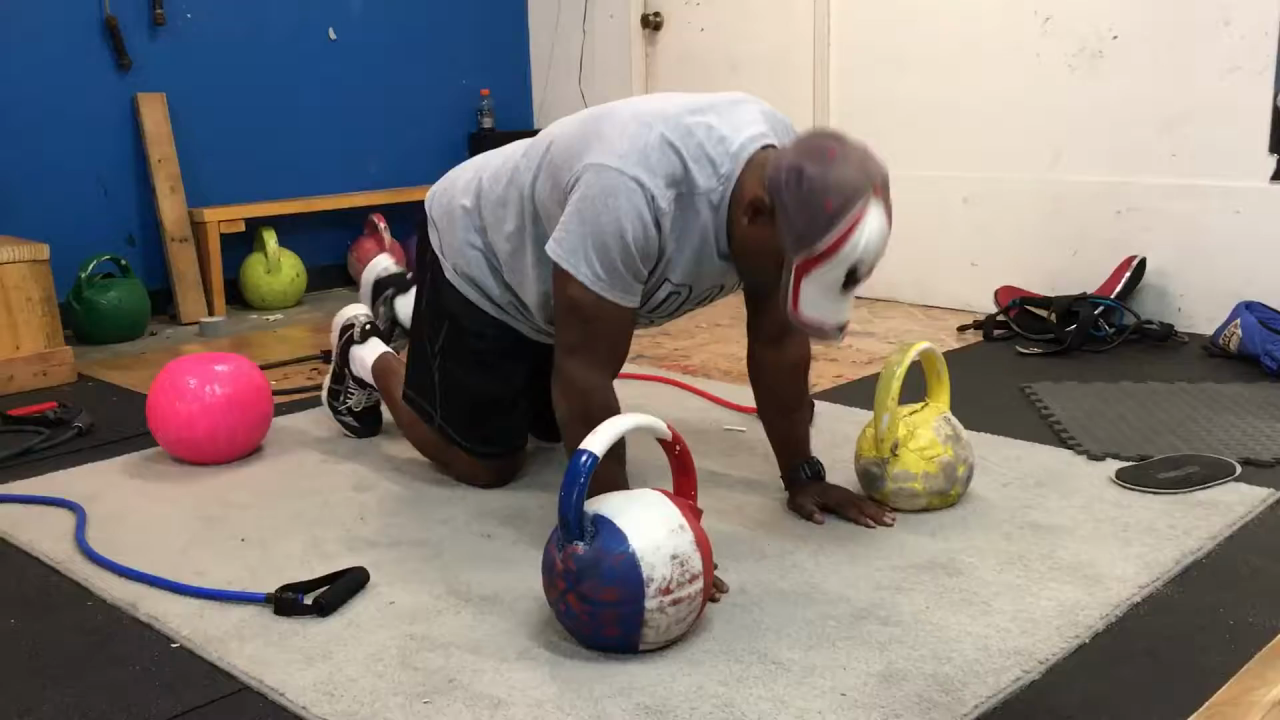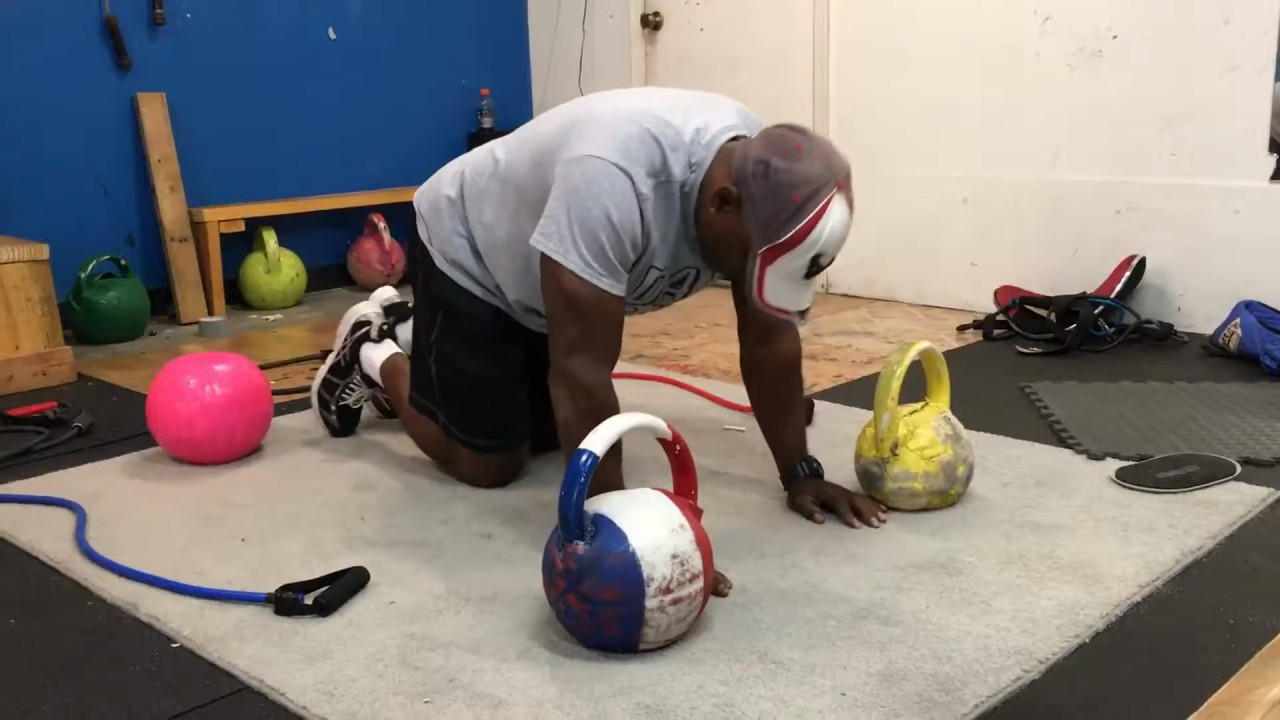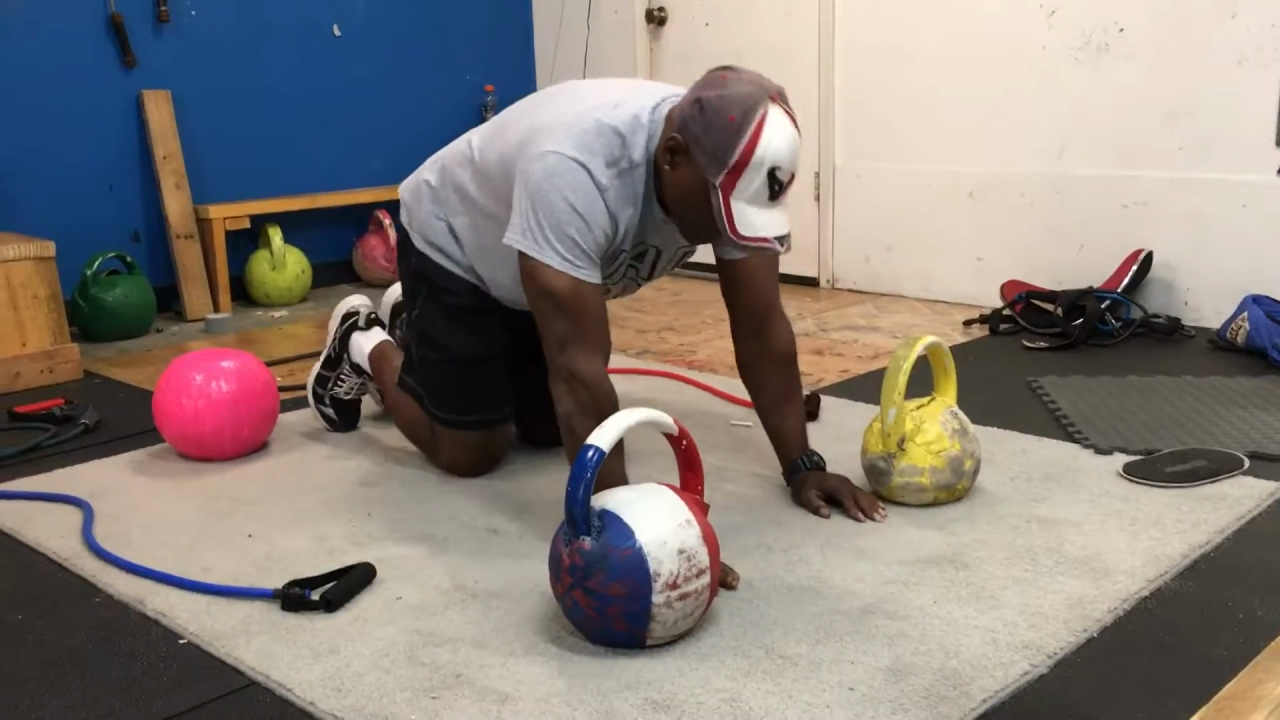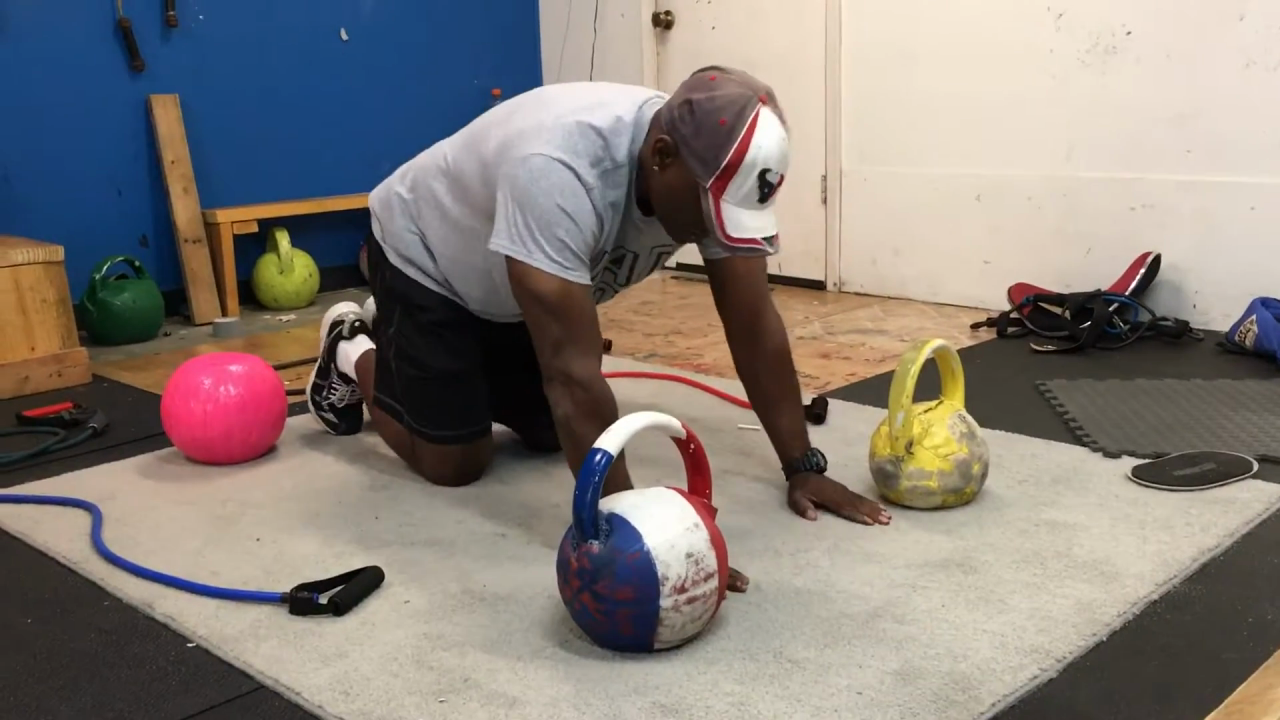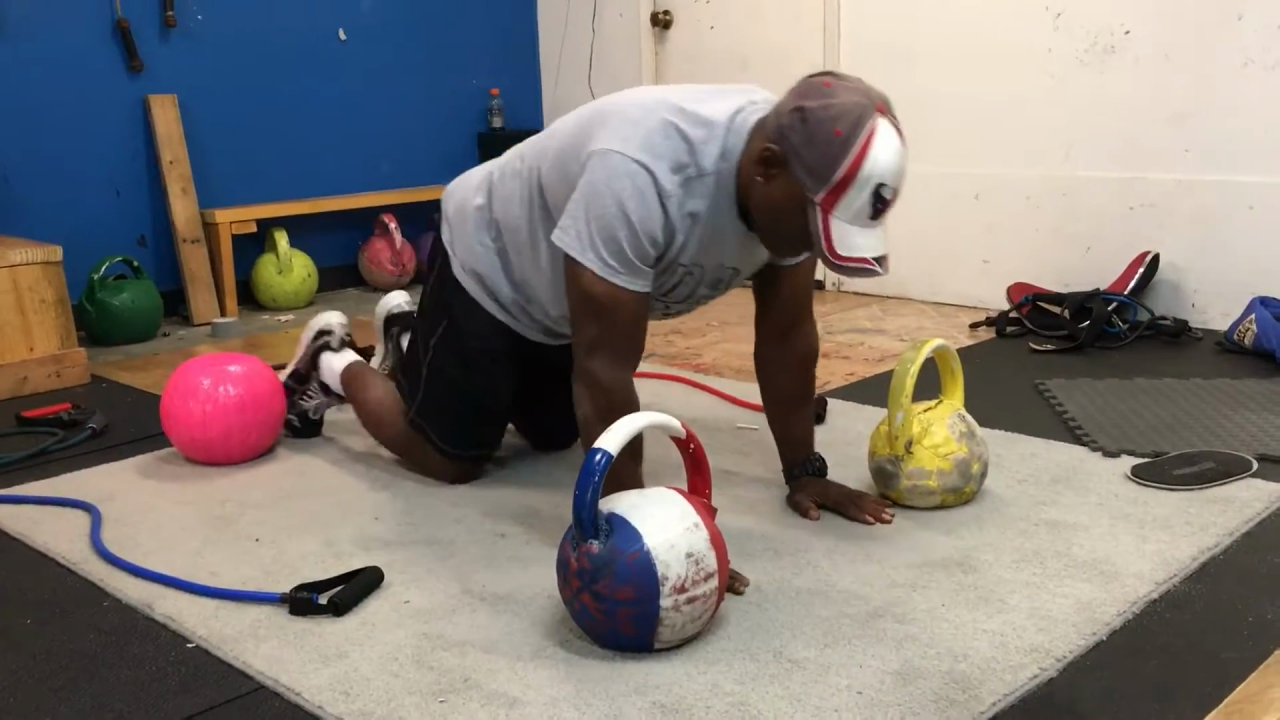
dt=0.4s
person 1, frame 1
left shoulder: (785, 187)
right shoulder: (632, 191)
left elbow: (779, 344)
right elbow: (586, 378)
left wrist: (803, 476)
left hip: (550, 274)
right hip: (480, 254)
left knee: (553, 424)
right knee: (488, 463)
left ankle: (399, 303)
right ankle: (369, 360)
person 1, frame 2
left shoulder: (764, 188)
right shoulder: (617, 181)
left elbow: (770, 350)
right elbow: (583, 374)
left wrist: (803, 480)
left hip: (547, 288)
right hip: (472, 254)
left knee: (544, 438)
right knee: (491, 464)
left ankle: (409, 341)
right ankle: (372, 357)
person 1, frame 3
left shoulder: (737, 165)
right shoulder: (575, 170)
left elbow: (762, 329)
right elbow: (578, 367)
left wrist: (802, 467)
left hip: (539, 270)
right hip: (451, 242)
left knee: (548, 430)
right knee: (470, 451)
left ankle: (408, 320)
right ankle: (364, 345)
person 1, frame 4
left shoulder: (714, 171)
right shoulder: (560, 172)
left elbow: (754, 327)
right elbow: (574, 369)
left wrist: (802, 467)
left hip: (510, 281)
right hip: (424, 253)
left knee: (549, 435)
right knee: (454, 462)
left ankle: (393, 330)
right ankle: (355, 352)
person 1, frame 5
left shoulder: (794, 176)
right shoulder: (644, 174)
left elbow: (787, 336)
right elbow: (605, 372)
left wrist: (803, 472)
left hip: (564, 287)
right hip: (491, 258)
left knee: (548, 434)
right knee: (447, 457)
left ankle: (408, 330)
right ankle: (333, 363)
